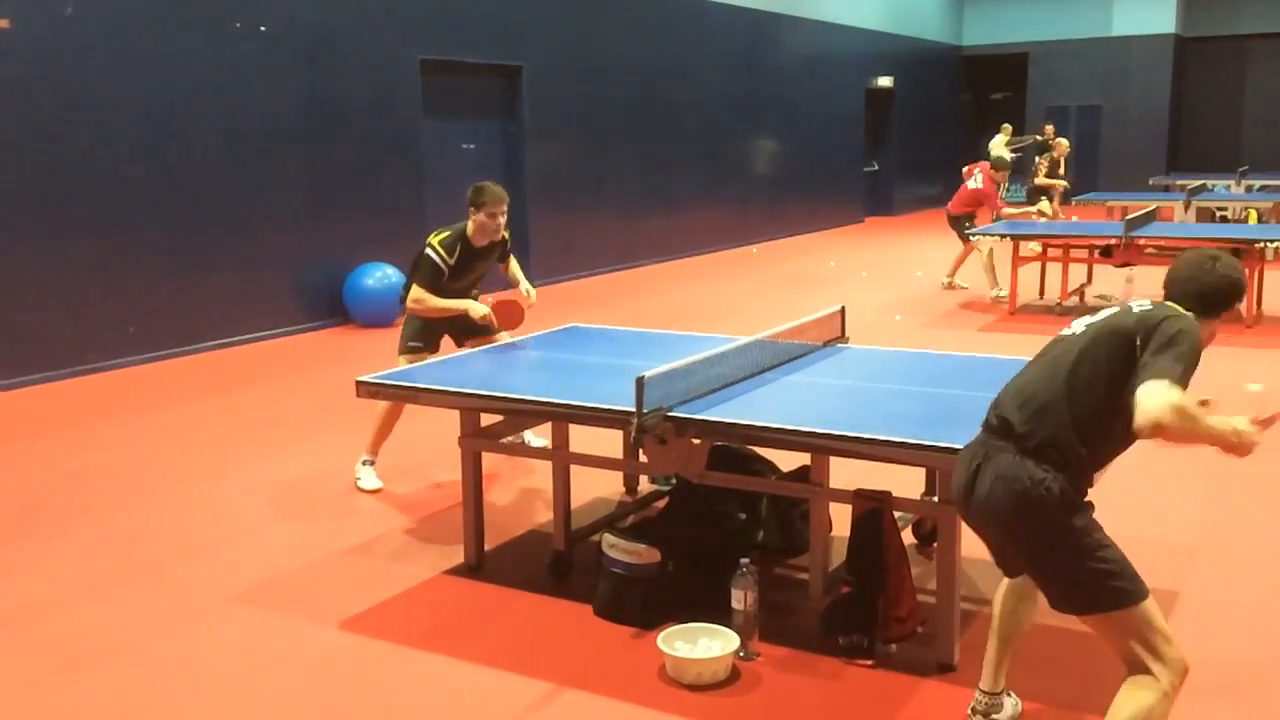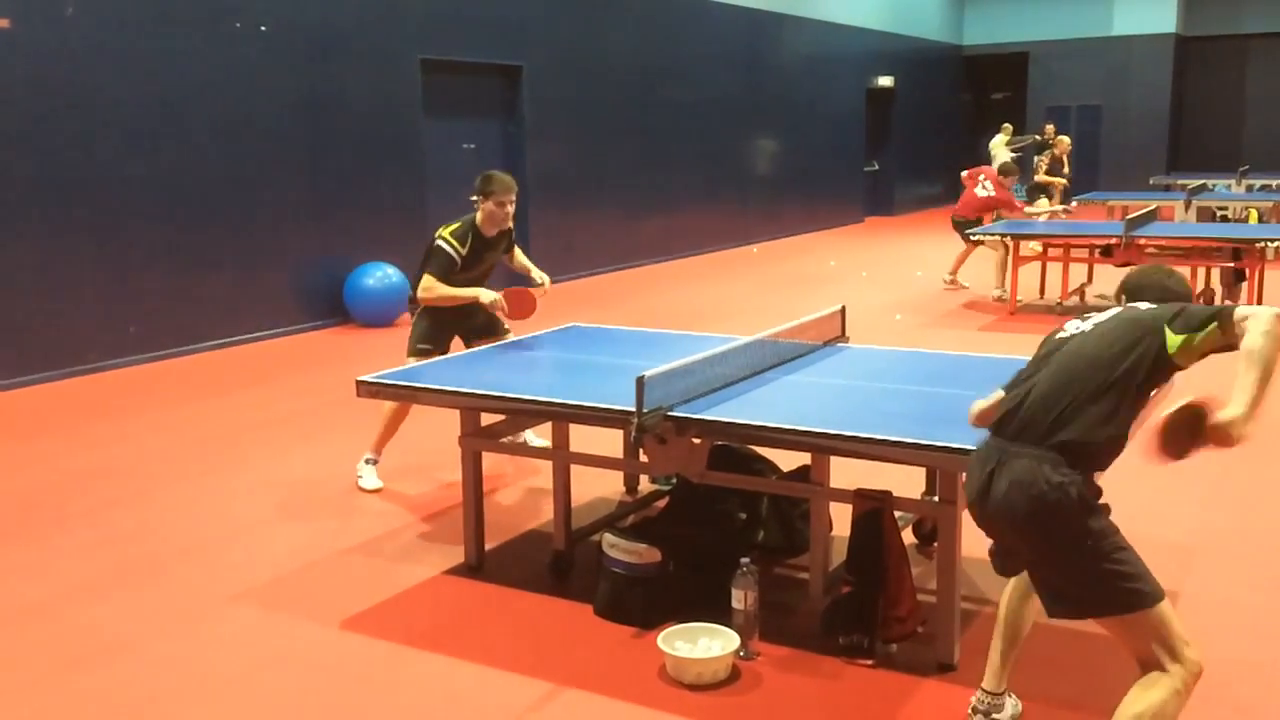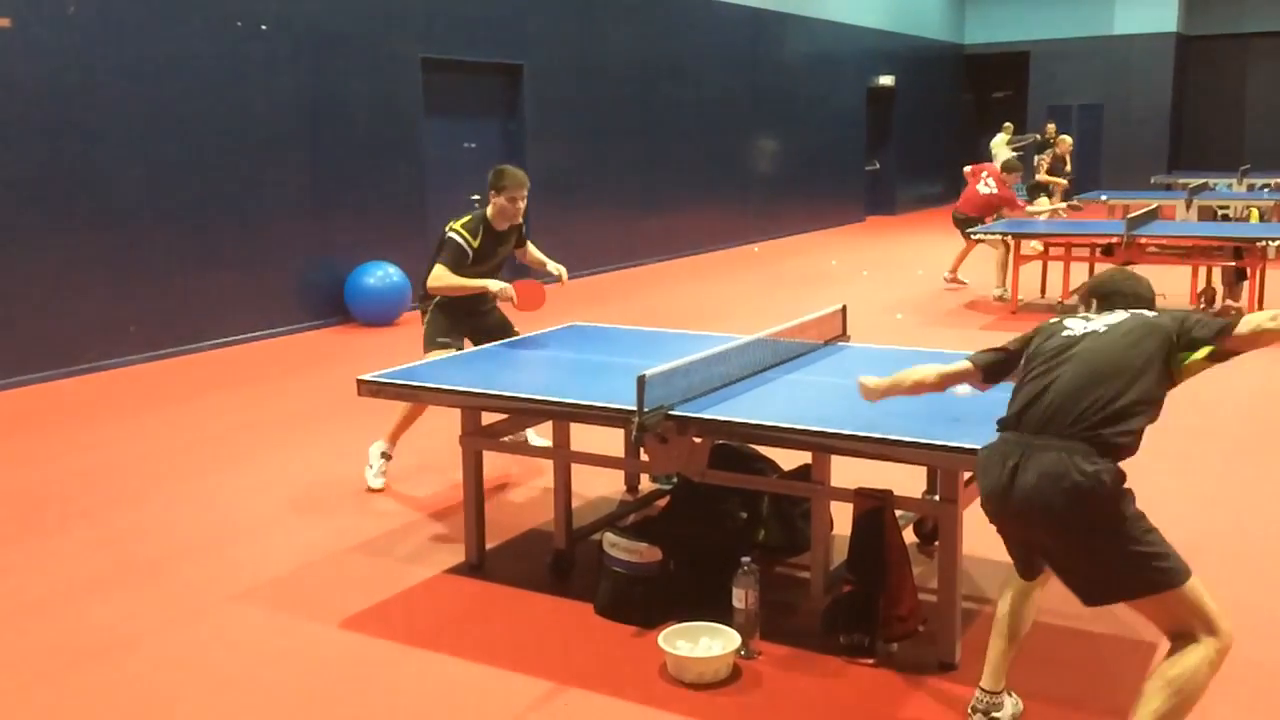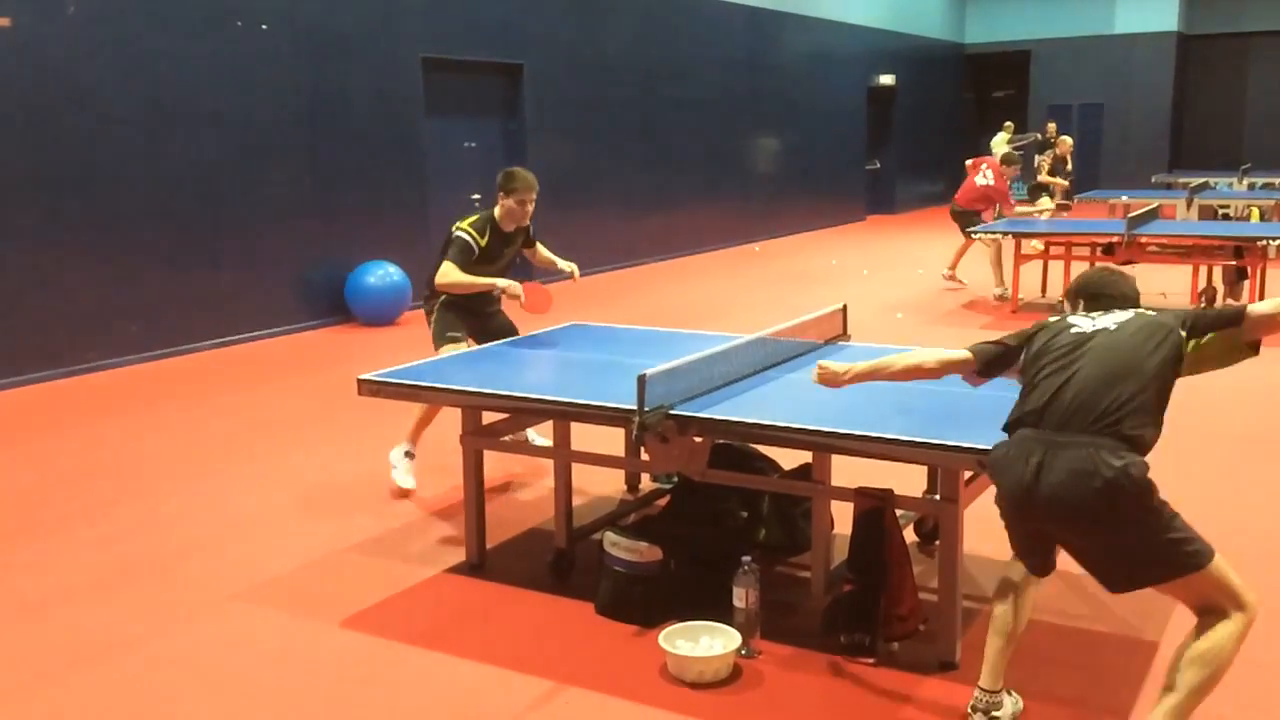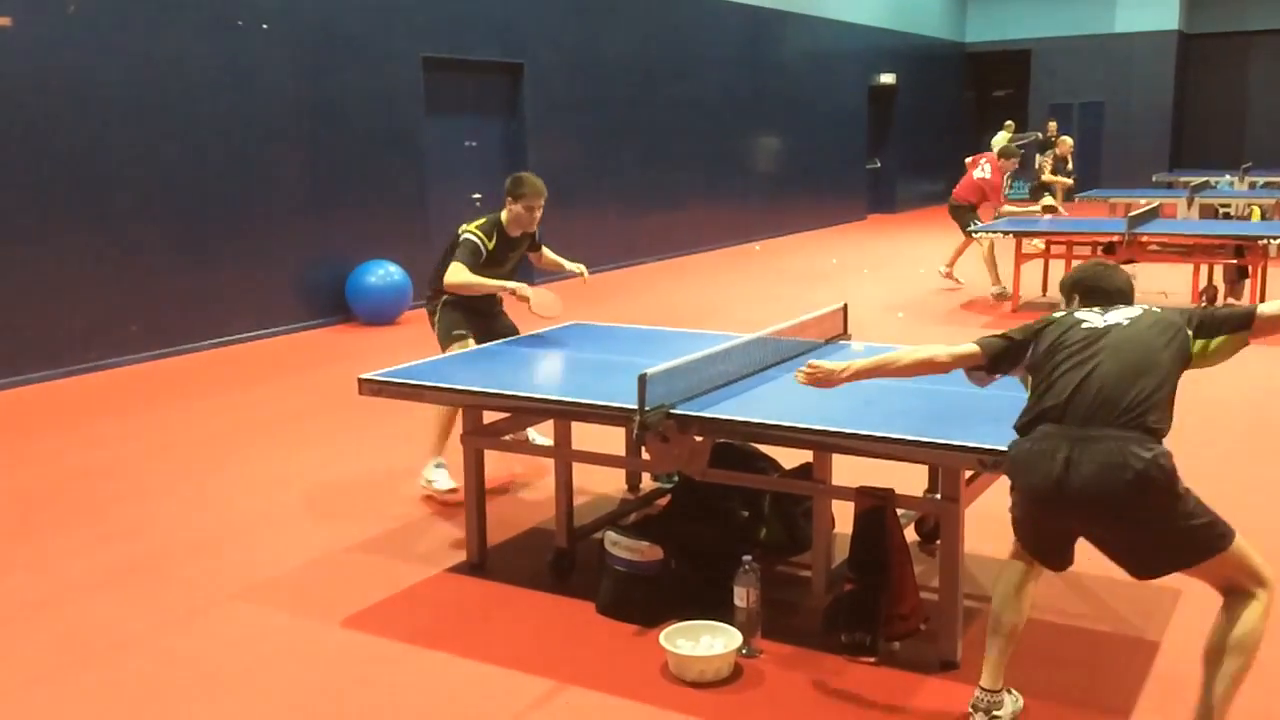
dt=0.1s
person 1, frame 1
left shoulder: (1115, 320)
right shoulder: (1178, 327)
right elbow: (1153, 416)
right wrist: (1227, 434)
left hip: (974, 472)
right hip: (1031, 488)
left knee: (1033, 562)
right knee: (1160, 668)
person 1, frame 2
left shoulder: (1073, 329)
right shoulder: (1164, 320)
left elbow: (980, 414)
right wrist: (1236, 413)
left hip: (986, 475)
right hip: (1047, 490)
left knee: (1039, 562)
right knee: (1175, 667)
person 1, frame 3
left shoulder: (1051, 330)
right shoulder: (1167, 325)
left elbow: (945, 373)
left wrist: (881, 387)
left hip: (1002, 473)
right hip: (1077, 480)
left knee: (1033, 570)
right knee: (1204, 640)
person 1, frame 4
left shoulder: (1046, 332)
right shoulder: (1171, 325)
left elbow: (936, 361)
right elbow: (1268, 313)
left wrist: (853, 372)
left hip: (1021, 467)
right hip: (1100, 477)
left knee: (1027, 566)
right knee: (1230, 612)
person 1, frame 5
left shoulder: (1049, 328)
right shoulder: (1173, 320)
left elbow: (940, 356)
right elbow: (1272, 313)
left wrist: (845, 370)
left hip: (1040, 462)
right hip: (1128, 468)
left knee: (1026, 559)
right knee: (1249, 587)
person 2, frame 1
left shoulder: (499, 237)
right shoulder: (442, 247)
left elbow: (507, 261)
right elbow: (414, 302)
left wrist: (522, 283)
right wrist: (466, 306)
left hip: (466, 307)
right hip: (426, 310)
left ankle: (515, 432)
right ankle: (367, 460)
person 2, frame 2
left shoulder: (505, 228)
right shoulder: (454, 239)
left elbow: (512, 252)
right elbow: (425, 292)
left wrist: (532, 270)
right wrist: (477, 293)
left hip: (474, 303)
right hip: (436, 306)
left ankle: (517, 432)
right ankle: (370, 459)
person 2, frame 3
left shoulder: (513, 223)
right shoulder: (464, 232)
left elbow: (524, 247)
right elbow: (435, 283)
left wrist: (546, 263)
right wrist: (487, 284)
left hip: (481, 304)
right hip: (445, 304)
left ankle: (519, 432)
right ankle: (383, 450)
person 2, frame 4
left shoulder: (521, 226)
right shoulder: (472, 232)
left elbow: (533, 251)
right elbow: (443, 280)
left wrist: (558, 263)
right wrist: (496, 283)
left hip: (486, 303)
right hip: (450, 303)
left ankle: (519, 431)
right ankle: (406, 451)
person 2, frame 5
left shoulder: (526, 231)
right shoulder: (478, 235)
left elbow: (538, 254)
right elbow: (452, 281)
left wrist: (567, 265)
right wrist: (507, 286)
left hip: (486, 305)
right hip: (451, 303)
left ankle: (520, 431)
right ankle: (436, 464)
